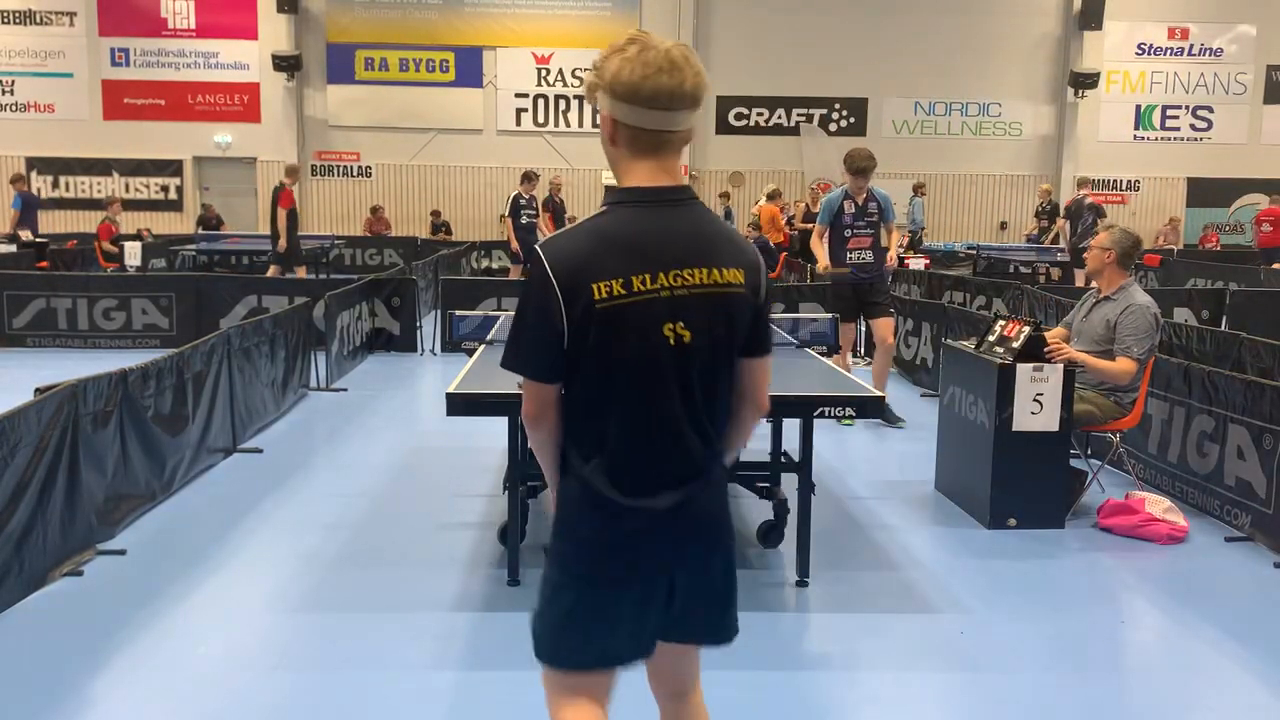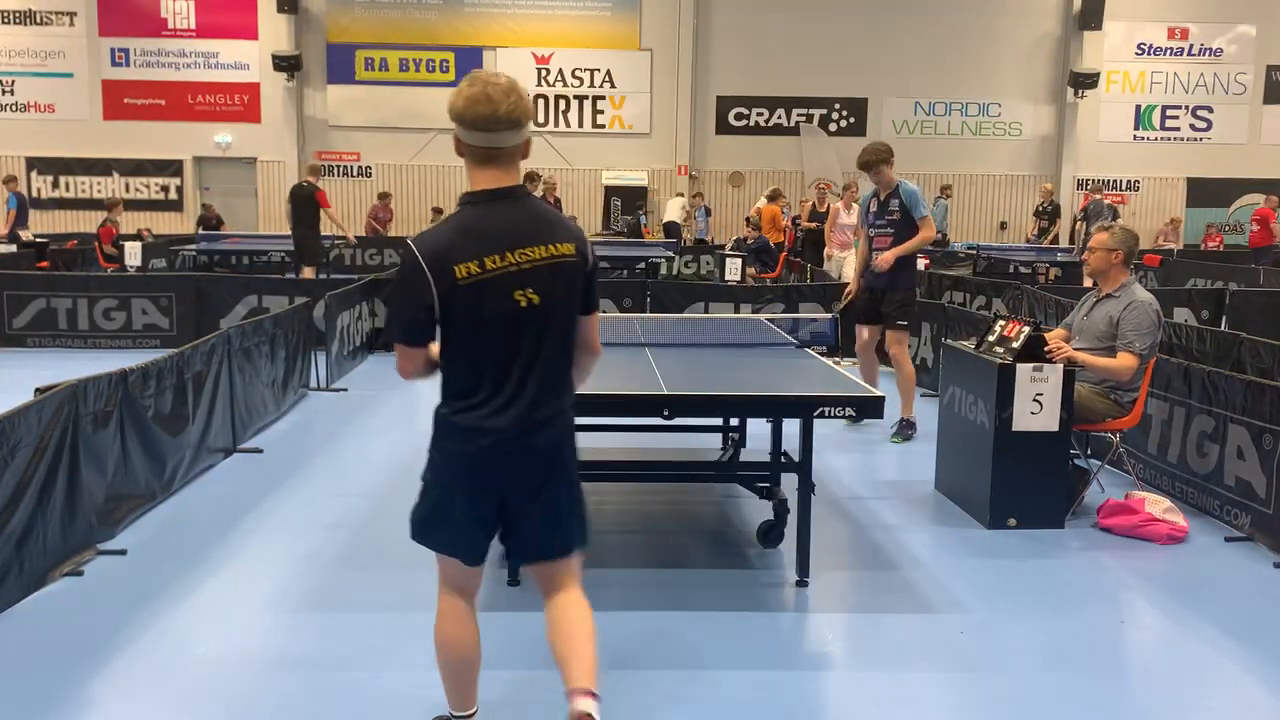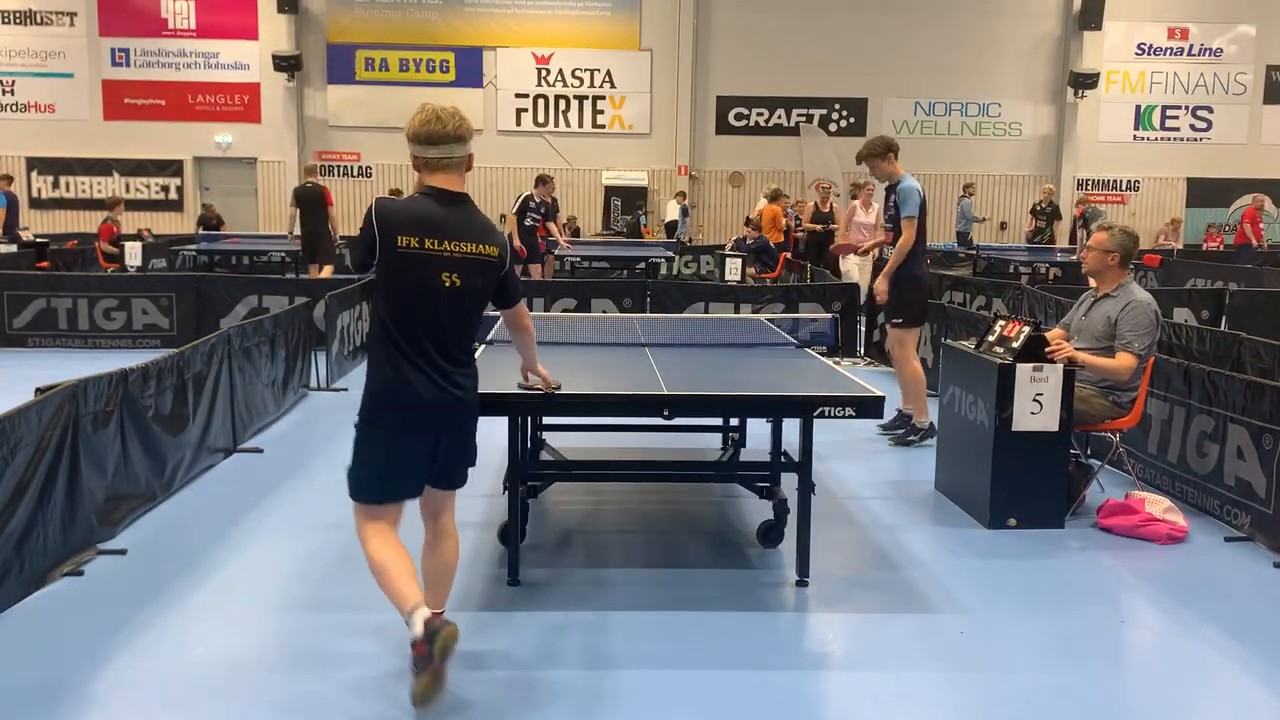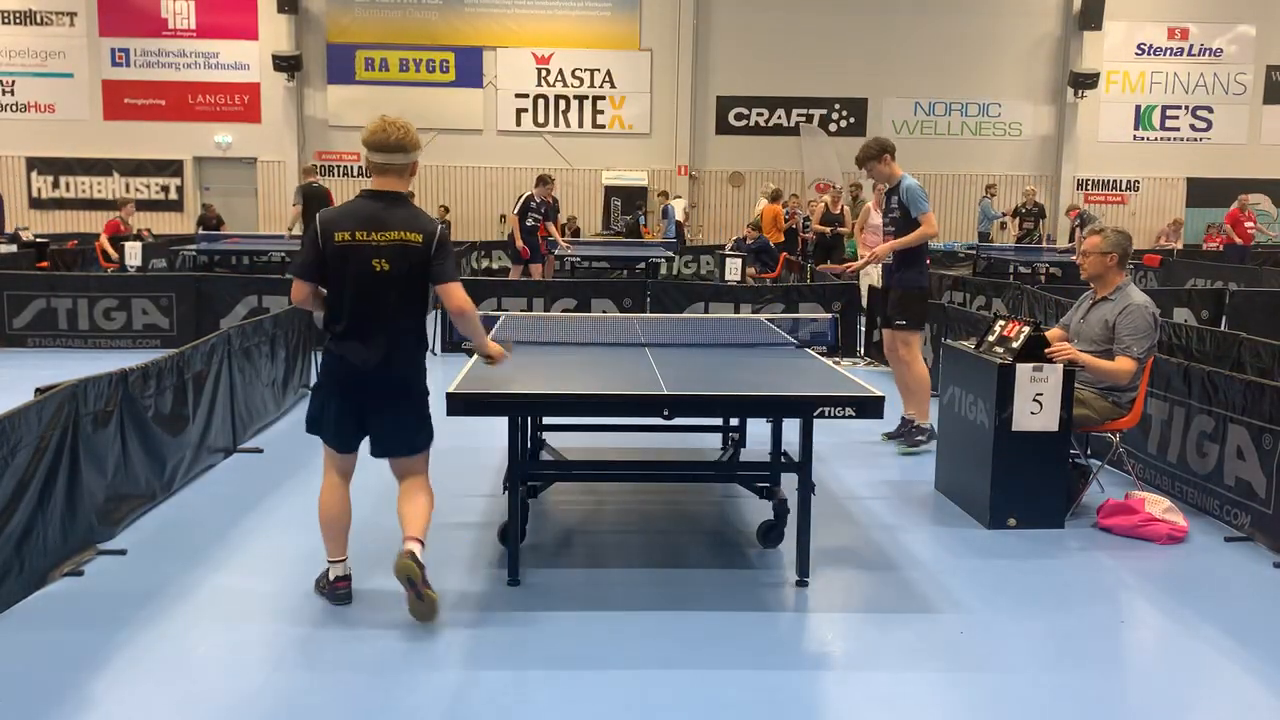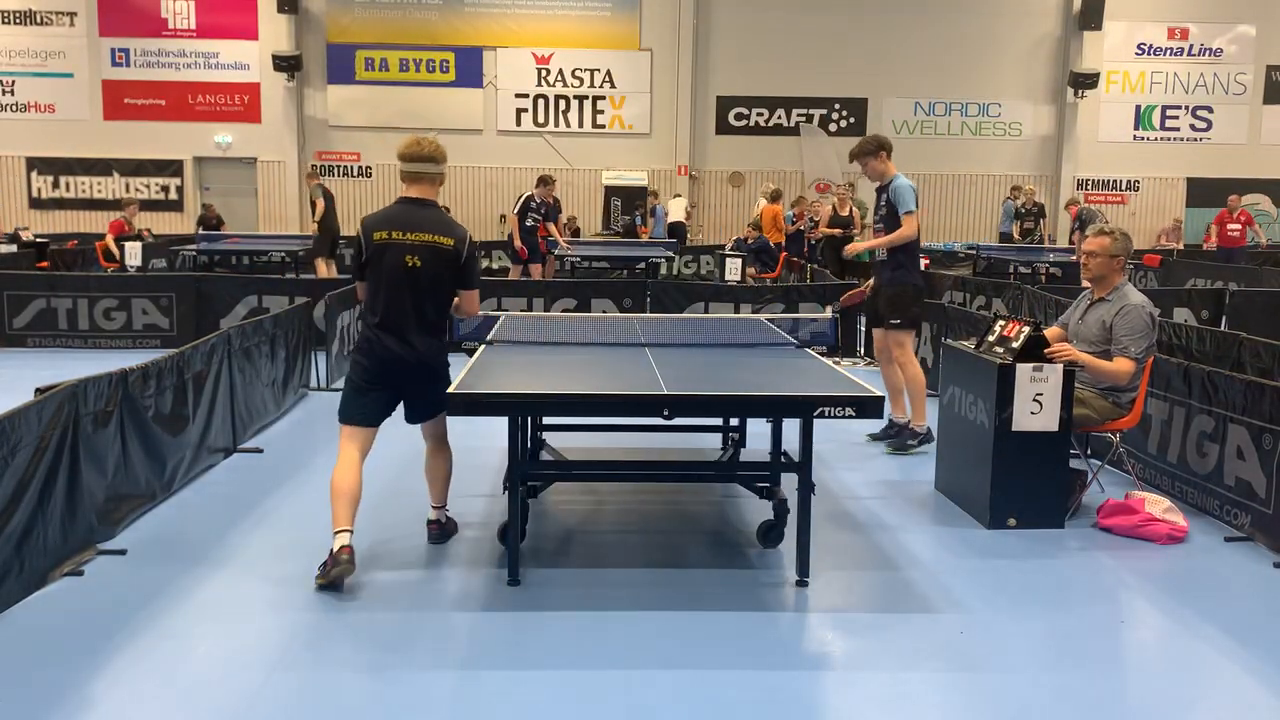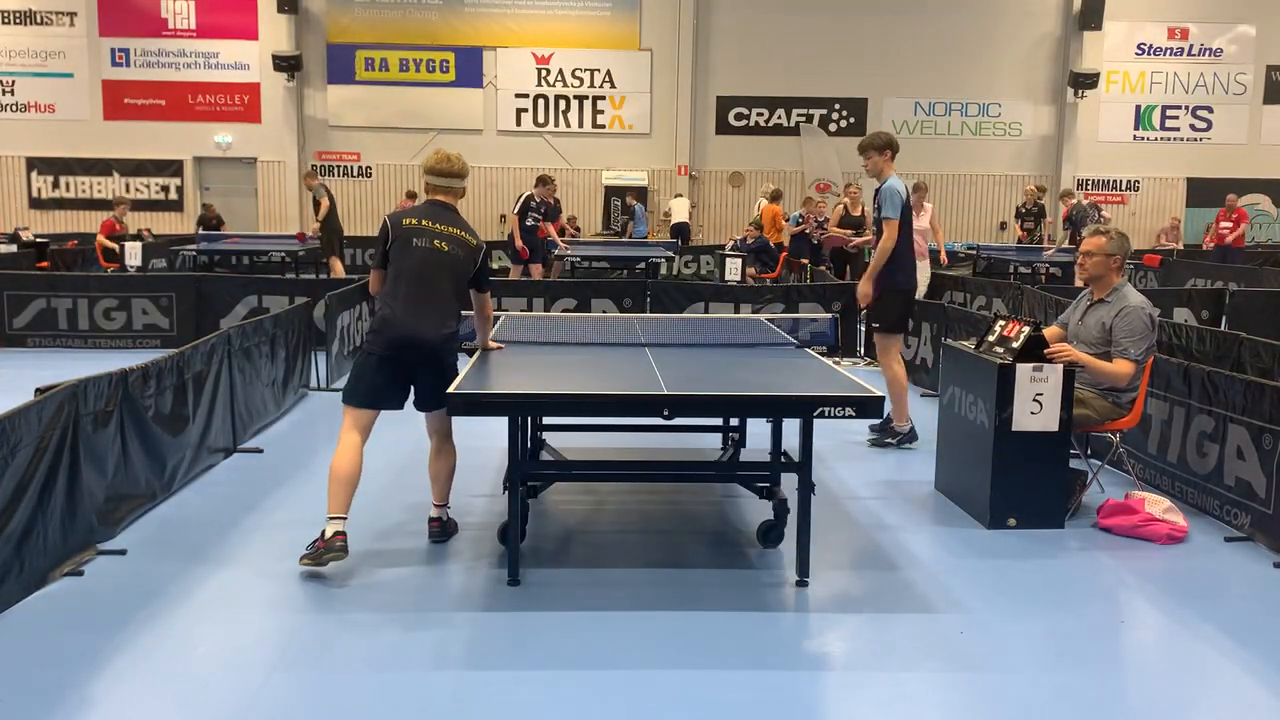
dt=0.5s
person 1, frame 1
left shoulder: (565, 257)
right shoulder: (736, 252)
left elbow: (539, 409)
right elbow: (754, 398)
left wrist: (563, 483)
left hip: (601, 518)
right hip: (699, 515)
person 1, frame 2
left shoulder: (431, 251)
right shoulder: (569, 235)
left elbow: (410, 365)
right elbow: (589, 348)
left hip: (467, 449)
right hip: (548, 444)
left knee: (457, 593)
right knee: (562, 586)
person 1, frame 3
left shoulder: (388, 215)
right shoulder: (493, 238)
left elbow: (359, 261)
right elbow: (519, 321)
right wrist: (531, 366)
left hip: (394, 400)
right hip: (457, 399)
left knee: (376, 526)
right knee: (440, 515)
left ankle: (425, 622)
right ankle: (430, 626)
person 1, frame 4
left shoulder: (328, 223)
right shoulder: (427, 230)
left elbow: (301, 296)
right elbow: (458, 305)
right wrist: (485, 344)
left hip: (343, 370)
right hip: (402, 374)
left knee: (337, 473)
right knee: (414, 477)
left ankle: (338, 574)
right ankle: (412, 552)
person 1, frame 5
left shoulder: (372, 226)
right shoulder: (457, 236)
left elbow: (363, 292)
right elbow: (470, 308)
left hip: (375, 354)
right hip: (428, 356)
left knee: (351, 449)
right knee: (436, 438)
left ankle: (342, 545)
right ankle: (439, 519)
person 1, frame 6
left shoulder: (397, 221)
right shoulder: (473, 240)
left elbow: (376, 286)
right elbow: (484, 310)
right wrist: (484, 341)
left hip: (389, 336)
right hip: (440, 343)
left knee: (353, 431)
right knee: (440, 432)
left ankle: (335, 532)
right ankle: (439, 517)
person 2, frame 1
left shoulder: (882, 199)
right shoulder: (832, 201)
left elbow: (891, 230)
right elbow: (817, 237)
left wrist: (892, 250)
right wrist: (822, 259)
left hip: (875, 280)
right hip: (843, 281)
left knee: (886, 340)
right knee: (845, 344)
left ankle: (881, 402)
person 2, frame 2
left shoulder: (909, 193)
right shoulder: (867, 199)
left elbow: (929, 233)
left wrist: (894, 253)
right wrist: (856, 279)
left hip: (900, 284)
right hip: (872, 283)
left knee: (896, 352)
right knee: (863, 346)
left ankle: (907, 417)
person 2, frame 3
left shoulder: (908, 188)
right shoulder: (891, 189)
left elbow: (908, 238)
left wrist: (884, 277)
right wrist: (873, 244)
left hip: (909, 280)
right hip: (896, 280)
left knee: (905, 352)
right knee: (895, 349)
left ankle: (923, 424)
right ankle: (907, 412)
person 2, frame 4
left shoulder: (910, 188)
right shoulder: (889, 192)
left elbow: (930, 229)
left wrist: (890, 247)
right wrist: (865, 260)
left hip: (910, 283)
right hip: (894, 282)
left knee: (908, 353)
right knee: (892, 352)
left ankle: (923, 426)
right ankle: (911, 418)
person 2, frame 5
left shoulder: (901, 186)
right shoulder: (882, 190)
left elbow: (909, 232)
left wrist: (867, 245)
right wrist: (876, 277)
left hip: (903, 283)
right hip: (886, 282)
left knee: (902, 353)
right knee: (882, 352)
left ankle: (920, 428)
right ankle: (899, 420)
person 2, frame 6
left shoulder: (890, 188)
right shoulder: (886, 188)
left elbow: (891, 239)
left wrist: (867, 279)
left hip: (895, 282)
right hip: (888, 281)
left knee: (888, 354)
right knee: (886, 352)
left ankle: (902, 427)
right ankle: (896, 418)
person 3, frame 1
left shoulder: (1138, 308)
right shoulder: (1091, 297)
left elbow: (1124, 373)
right elbow: (1059, 335)
left wrist: (1079, 358)
right wrist: (1026, 340)
left hip: (1107, 399)
right hip: (1070, 386)
left knee: (1039, 411)
right knee: (1018, 395)
person 3, frame 2
left shoulder: (1139, 305)
right shoulder: (1091, 298)
left elbow: (1124, 369)
right elbow: (1059, 336)
left wrist: (1079, 357)
right wrist: (1025, 340)
left hip: (1108, 398)
right hip: (1070, 384)
left knee: (1036, 402)
person 3, frame 3
left shoulder: (1137, 305)
right shoulder: (1089, 297)
left elbow: (1124, 369)
right elbow: (1056, 336)
left wrist: (1080, 358)
left hip: (1106, 397)
person 3, frame 4
left shoulder: (1135, 307)
right shoulder: (1088, 298)
left elbow: (1123, 374)
right elbow: (1056, 336)
left wrist: (1081, 358)
left hip: (1105, 399)
right hip: (1071, 384)
person 3, frame 5
left shoulder: (1132, 308)
right shoulder: (1086, 297)
left elbow: (1122, 374)
right elbow: (1053, 335)
left wrist: (1081, 358)
left hip: (1105, 399)
right hip: (1070, 385)
person 3, frame 6
left shoulder: (1132, 309)
right shoulder: (1085, 297)
left elbow: (1122, 375)
right elbow: (1052, 334)
left wrist: (1080, 358)
left hip: (1105, 399)
right hip: (1071, 386)
